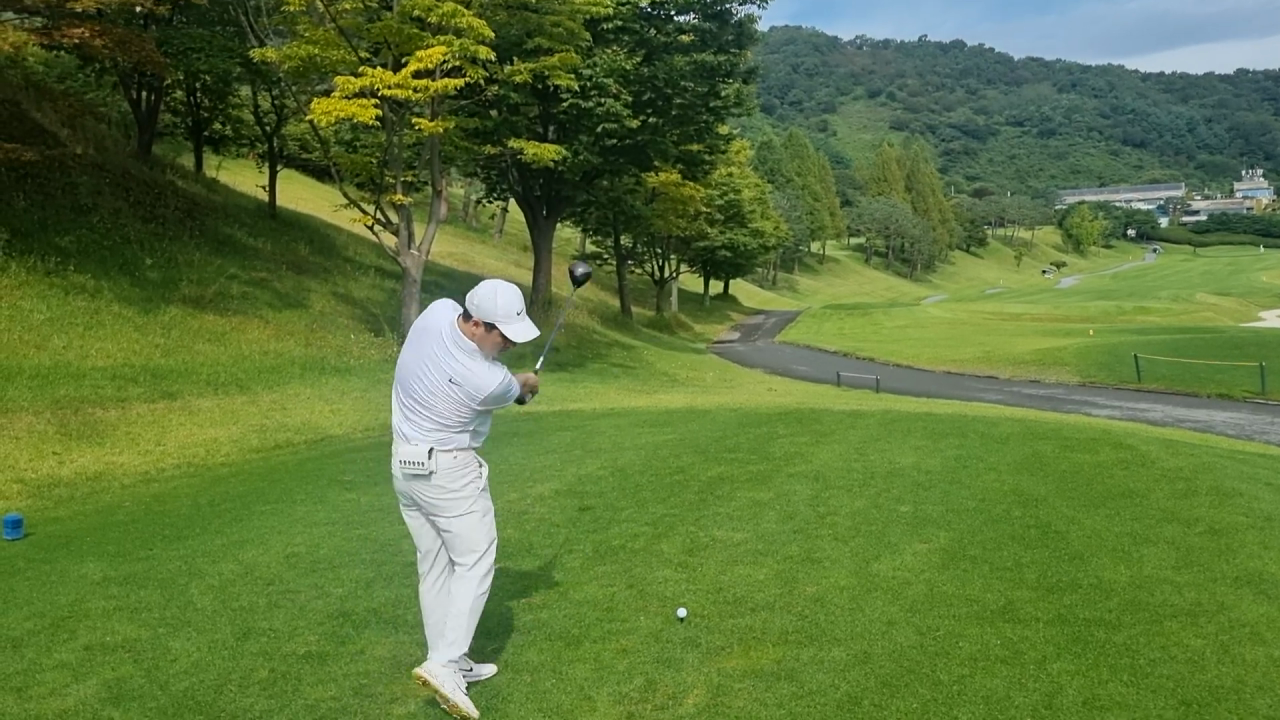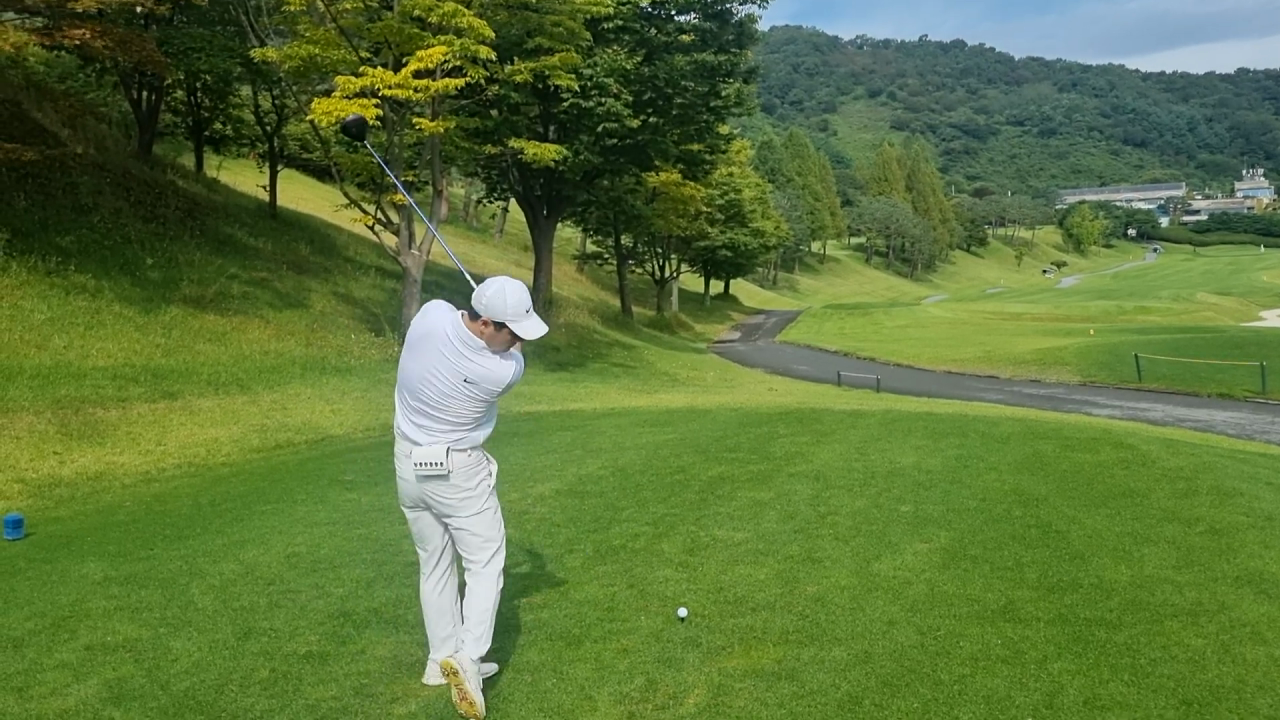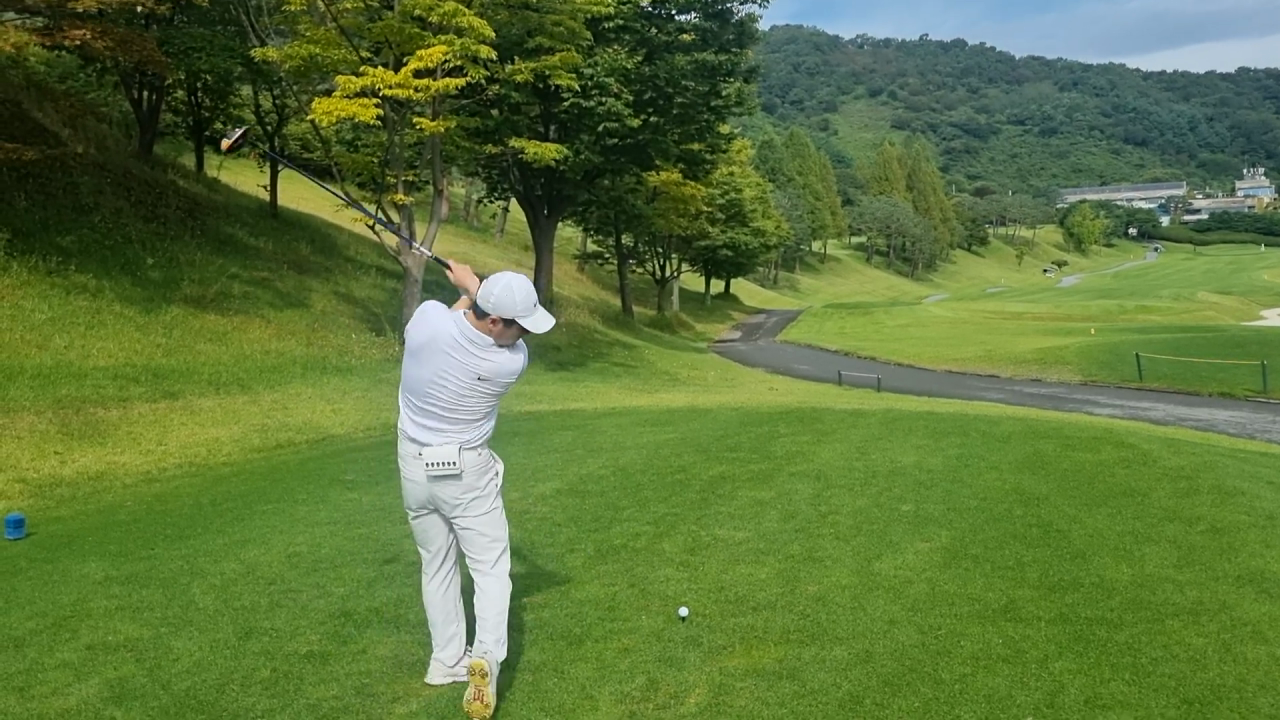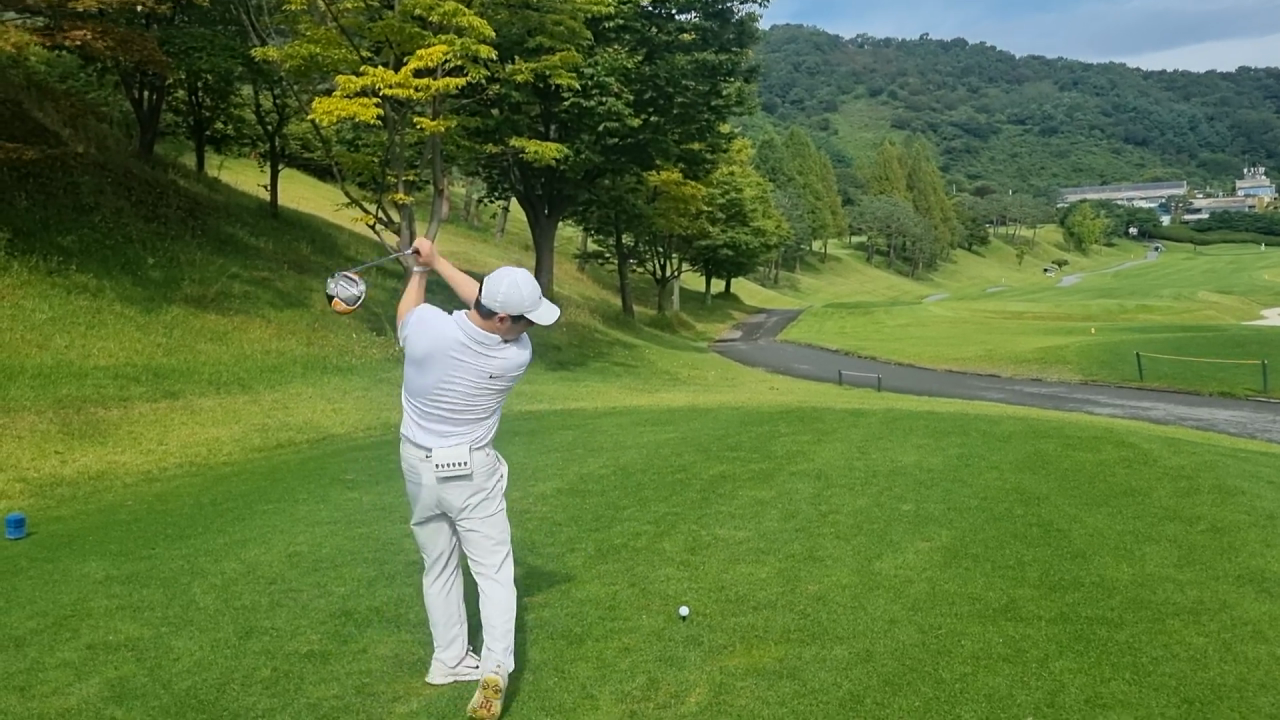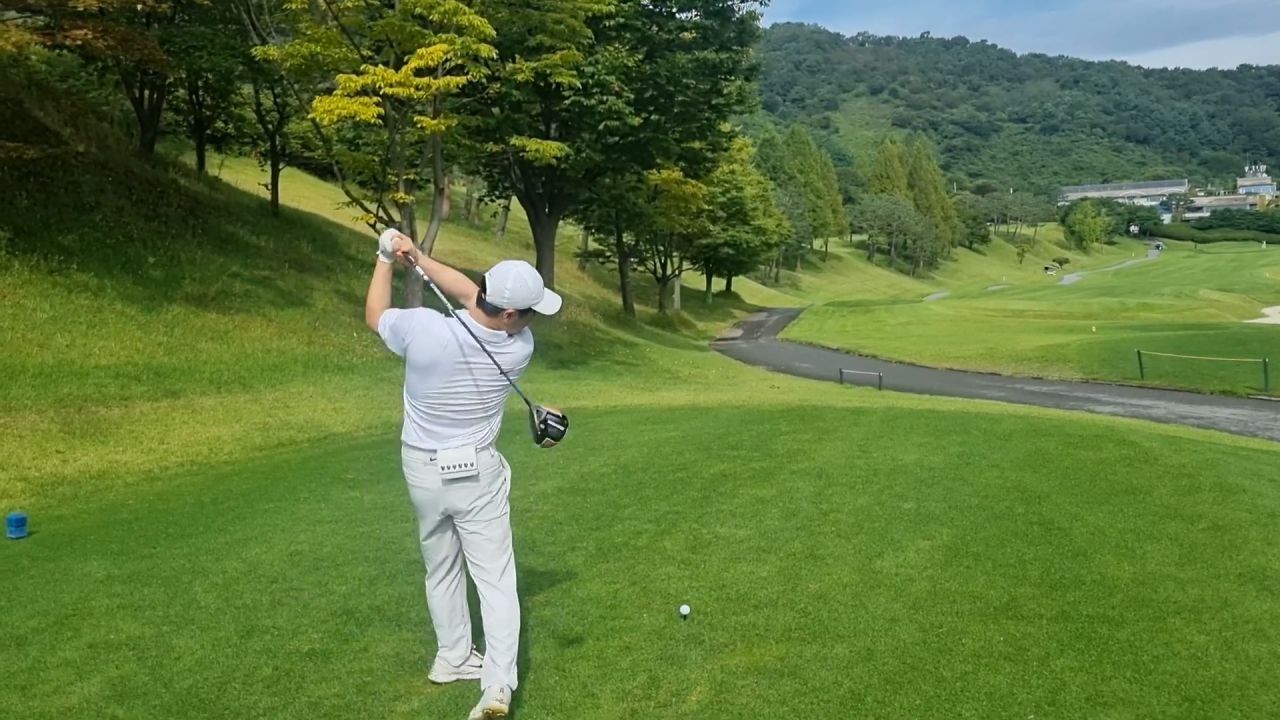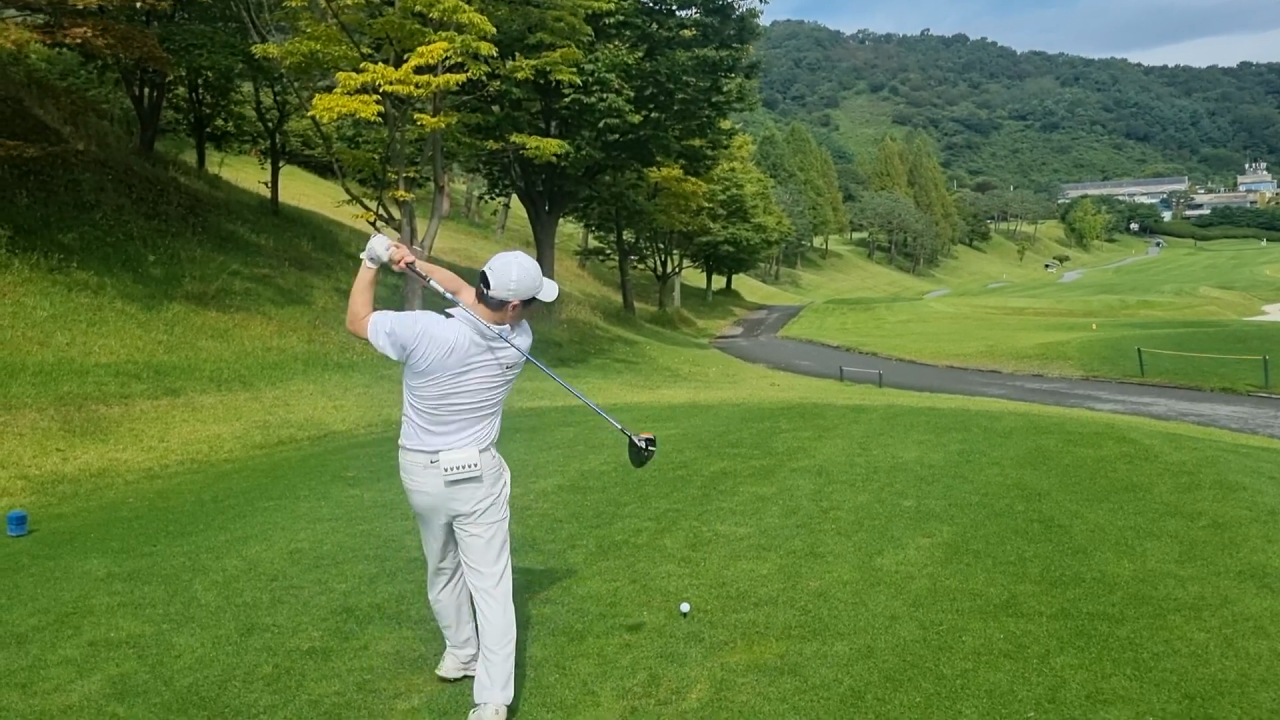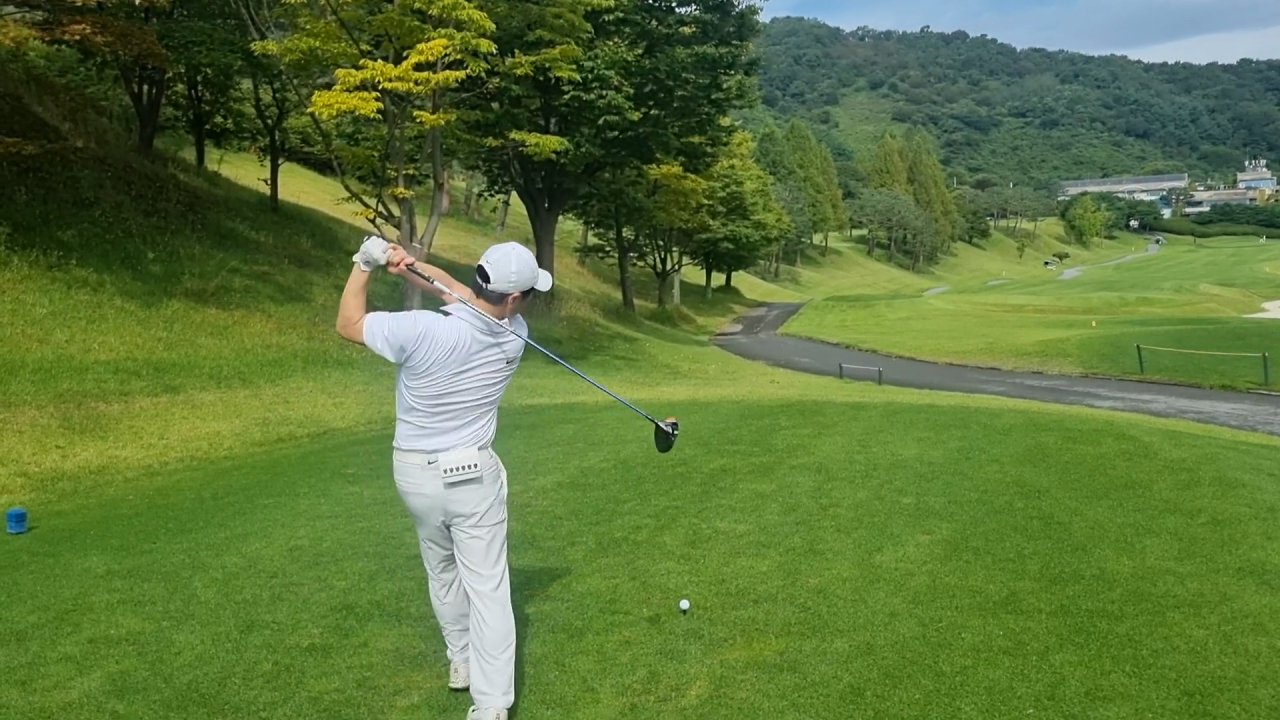
dt=0.1s
person 1, frame 1
left shoulder: (439, 312)
right shoulder: (484, 381)
right elbow: (508, 388)
left wrist: (515, 381)
right wrist: (525, 383)
left hip: (410, 466)
right hip: (449, 470)
left knee: (436, 566)
right knee: (474, 565)
left ankle: (447, 660)
right ankle: (444, 664)
person 1, frame 2
left shoulder: (432, 314)
right shoulder: (503, 371)
right wrist: (504, 335)
left hip: (409, 464)
right hip: (459, 472)
left knee: (434, 565)
right knee: (485, 565)
left ankle: (443, 658)
right ankle: (464, 656)
person 1, frame 3
left shoulder: (426, 319)
right shoulder: (510, 362)
right elbow: (510, 344)
left wrist: (469, 291)
right wrist: (472, 283)
left hip: (414, 465)
right hip: (466, 471)
left knee: (437, 565)
right knee: (490, 566)
left ankle: (447, 659)
right ankle: (485, 655)
person 1, frame 4
left shoulder: (425, 326)
right shoulder: (517, 356)
left elbow: (406, 314)
right elbow: (480, 301)
left wrist: (421, 267)
right wrist: (439, 261)
left hip: (420, 467)
right hip: (474, 472)
left knee: (440, 566)
right knee: (495, 570)
left ankle: (451, 658)
right ankle: (494, 666)
person 1, frame 5
left shoulder: (423, 329)
right shoulder: (518, 349)
left elbow: (375, 316)
right elbow: (472, 294)
left wrist: (387, 257)
right wrist: (418, 256)
left hip: (422, 470)
right hip: (477, 473)
left knee: (442, 566)
right knee: (496, 576)
left ankle: (452, 656)
person 1, frame 6
left shoulder: (423, 331)
right shoulder: (518, 341)
left elbow: (356, 321)
right elbow: (464, 290)
left wrist: (372, 260)
right wrist: (415, 261)
left hip: (421, 472)
right hip: (477, 473)
left knee: (444, 569)
right knee: (491, 583)
left ankle: (460, 655)
person 1, frame 7
left shoulder: (422, 330)
right shoulder: (513, 337)
left elbow: (348, 324)
right elbow: (457, 290)
left wrist: (365, 262)
right wrist: (412, 264)
left hip: (415, 474)
right hip: (474, 475)
left knee: (442, 570)
right knee: (488, 587)
left ankle: (462, 661)
